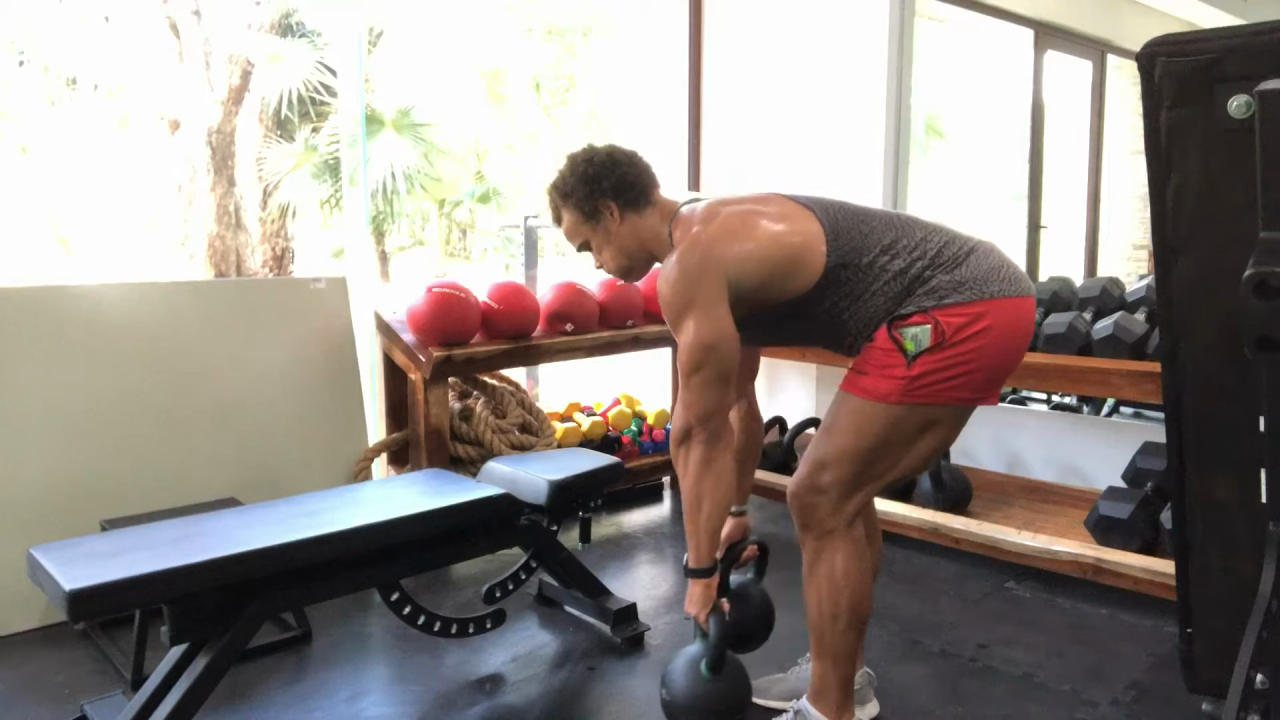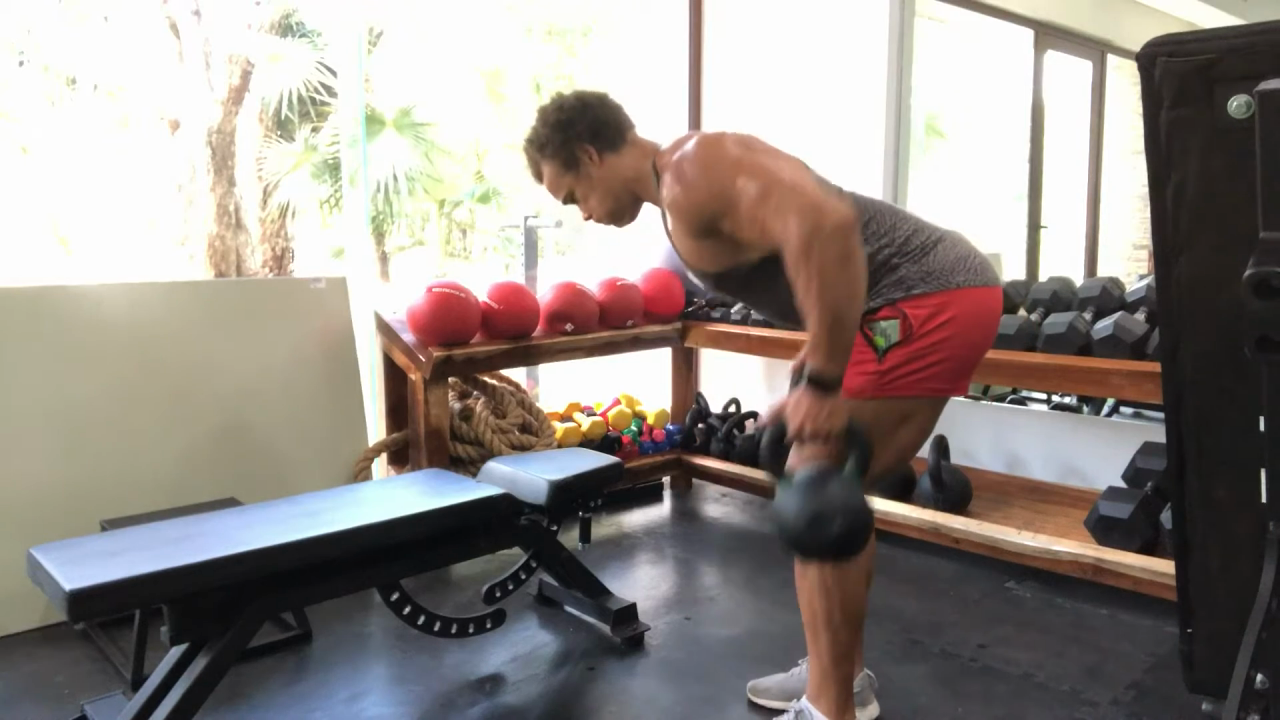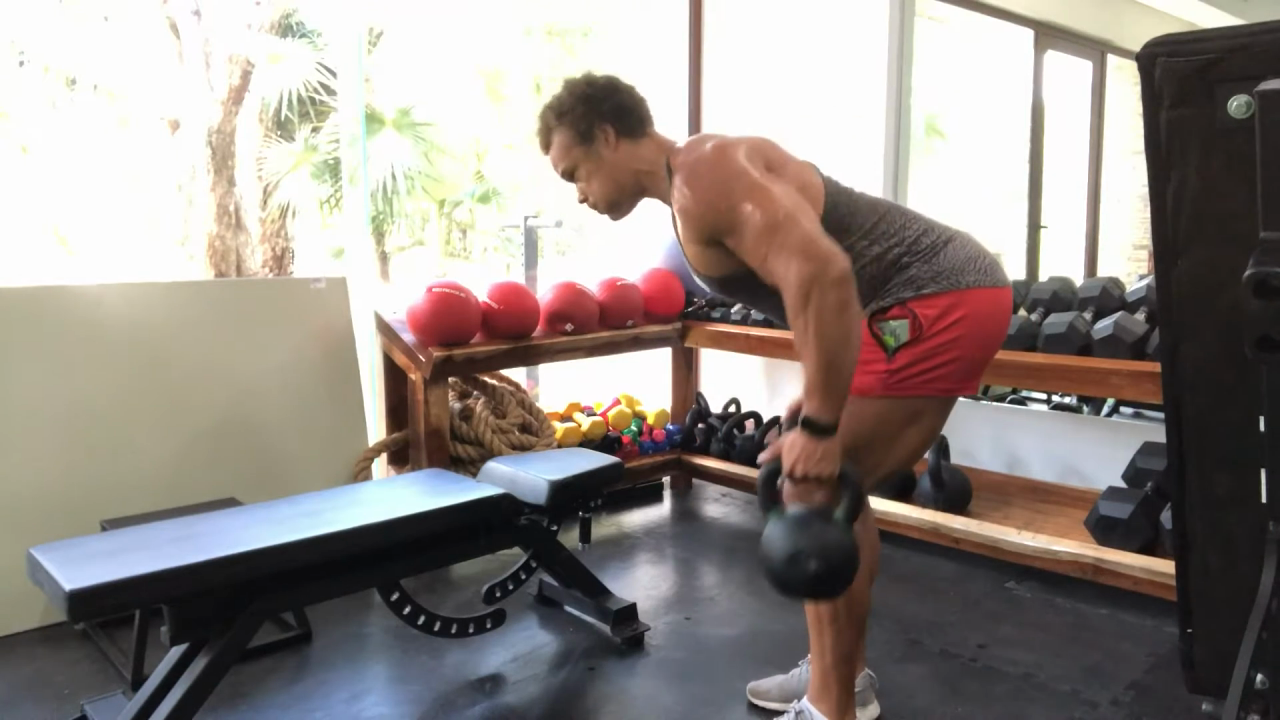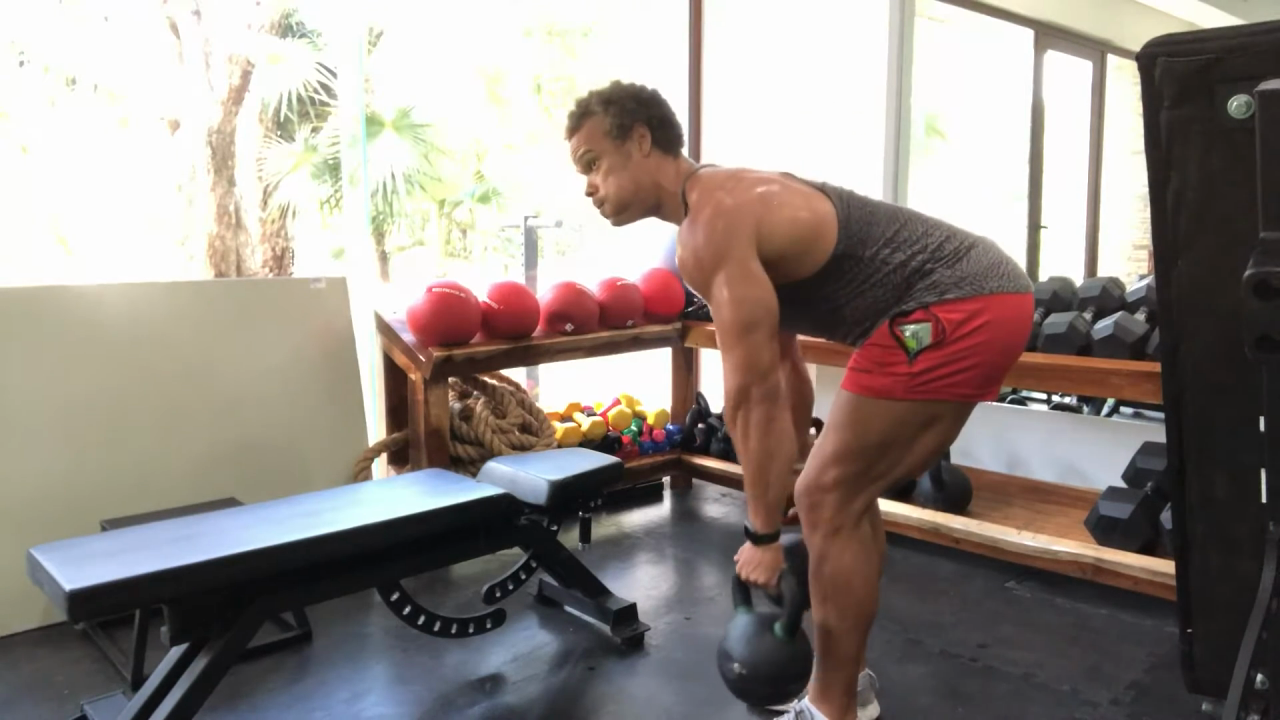
dt=0.7s
person 1, frame 1
left shoulder: (690, 264)
right shoulder: (713, 235)
left elbow: (698, 430)
right elbow: (736, 402)
left wrist: (700, 571)
right wrist: (736, 512)
left hip: (960, 313)
right hip: (981, 298)
left knee: (821, 502)
right knee: (839, 491)
person 1, frame 2
left shoulder: (690, 175)
right shoulder: (692, 185)
left elbow: (827, 224)
left wrist: (820, 385)
right wrist: (814, 378)
left hip: (925, 304)
right hip: (946, 291)
person 1, frame 3
left shoulder: (702, 179)
right shoulder: (698, 182)
left elbow: (821, 279)
left wrist: (818, 428)
right wrist: (816, 402)
left hip: (938, 303)
right hip: (955, 290)
left knee: (818, 495)
right knee: (831, 490)
person 1, frame 4
left shoulder: (708, 229)
right shoulder: (725, 205)
left elbow: (751, 393)
right elbow: (781, 366)
left wrist: (761, 535)
right wrist: (784, 485)
left hip: (958, 309)
right hip: (978, 295)
left knee: (829, 501)
right knee: (843, 493)
